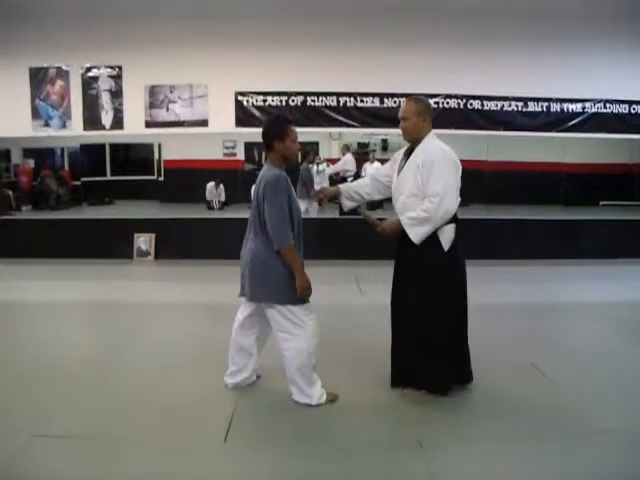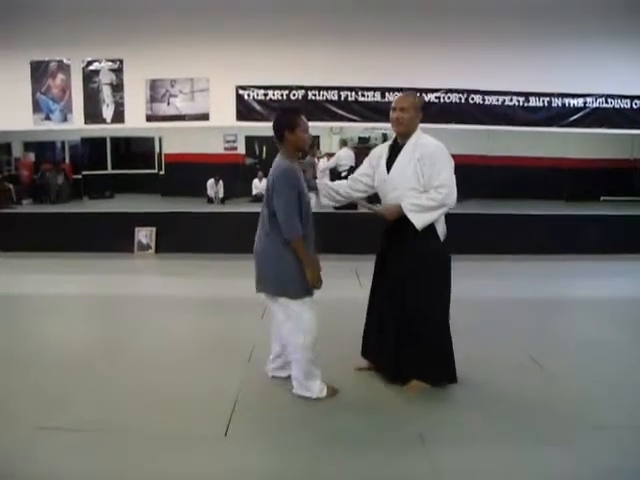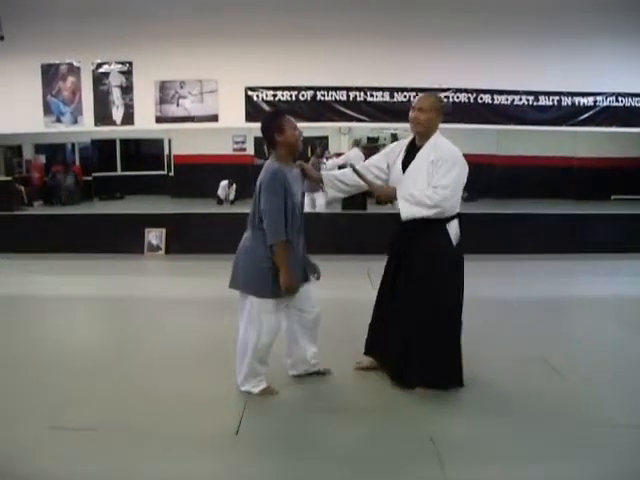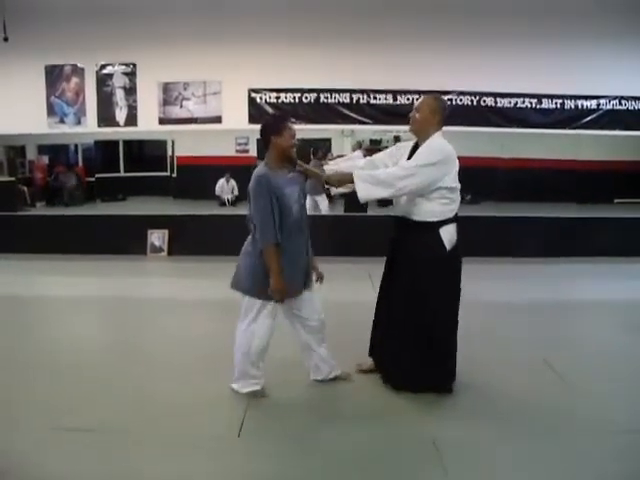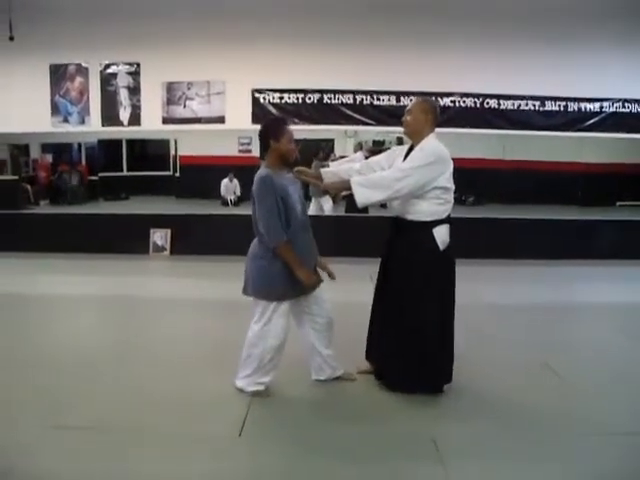
dt=1s
person 1, frame 1
left shoulder: (438, 155)
right shoulder: (408, 154)
left elbow: (441, 205)
right elbow: (379, 183)
left wrist: (402, 223)
right wrist: (340, 191)
left hip: (432, 243)
right hip: (415, 239)
left knee: (430, 312)
right knee: (415, 309)
left ankle: (437, 377)
right ankle: (420, 372)
person 1, frame 2
left shoulder: (431, 150)
right shoulder: (381, 153)
left elbow: (445, 195)
right elbow: (355, 186)
left wrist: (402, 208)
right wrist: (317, 186)
left hip: (424, 236)
right hip: (395, 233)
left knee: (423, 306)
right knee: (386, 297)
left ankle: (429, 370)
right ankle: (382, 357)
person 1, frame 3
left shoulder: (449, 154)
right shoulder: (398, 150)
left elbow: (440, 199)
right elbow: (363, 173)
left wrist: (396, 193)
right wrist: (319, 177)
left hip: (437, 239)
right hip: (409, 233)
left knee: (435, 308)
right knee: (394, 296)
left ankle: (437, 373)
right ankle: (384, 355)
person 1, frame 4
left shoulder: (440, 153)
right shoulder: (406, 149)
left elbow: (396, 179)
right elbow: (371, 164)
left wrist: (349, 177)
right wrist: (326, 173)
left hip: (434, 240)
right hip: (409, 234)
left knee: (431, 311)
right knee: (395, 299)
left ankle: (433, 375)
right ankle: (387, 359)
person 1, frame 5
left shoulder: (435, 154)
right shoulder: (403, 153)
left elbow: (394, 181)
right elbow: (366, 167)
left wrist: (345, 185)
right wrist: (320, 175)
left hip: (428, 241)
right hip: (404, 234)
left knee: (426, 310)
right knee: (393, 300)
left ankle: (428, 375)
right ankle: (387, 361)
person 2, frame 1
left shoulder: (268, 175)
right shoulder: (277, 179)
right elbow: (281, 235)
left wrist: (294, 268)
right wrist: (299, 272)
left hip: (257, 264)
right hip: (273, 268)
left knee: (250, 321)
right knee: (300, 329)
left ankle: (238, 375)
right ankle: (308, 392)
person 2, frame 2
left shoulder: (287, 167)
right shoulder: (286, 171)
right elbow: (289, 227)
left wrist: (309, 259)
right wrist: (309, 264)
left hip: (280, 256)
right hip: (282, 258)
left knee: (287, 317)
right knee: (301, 321)
left ankle: (280, 366)
right ankle: (308, 385)
person 2, frame 3
left shoulder: (292, 170)
right shoulder: (274, 174)
right elbow: (273, 230)
left wrist: (302, 261)
right wrist: (284, 271)
left hip: (287, 257)
right hip: (264, 262)
left knee: (307, 311)
right knee: (259, 325)
left ankle: (303, 363)
right ankle: (251, 381)
person 2, frame 4
left shoulder: (295, 176)
right shoulder: (262, 179)
right elbow: (265, 235)
left wrist: (309, 261)
right wrist: (274, 275)
left hip: (294, 263)
right hip: (265, 267)
left knee: (311, 319)
right knee: (257, 328)
left ankle: (324, 370)
right ankle: (246, 381)
person 2, frame 5
left shoulder: (290, 176)
right shoulder: (265, 181)
right elbow: (273, 235)
left wrist: (315, 259)
right wrist: (299, 268)
left hip: (298, 264)
right hip: (274, 268)
left knee: (319, 317)
right knee: (270, 328)
left ankle: (326, 369)
right ankle: (250, 380)
